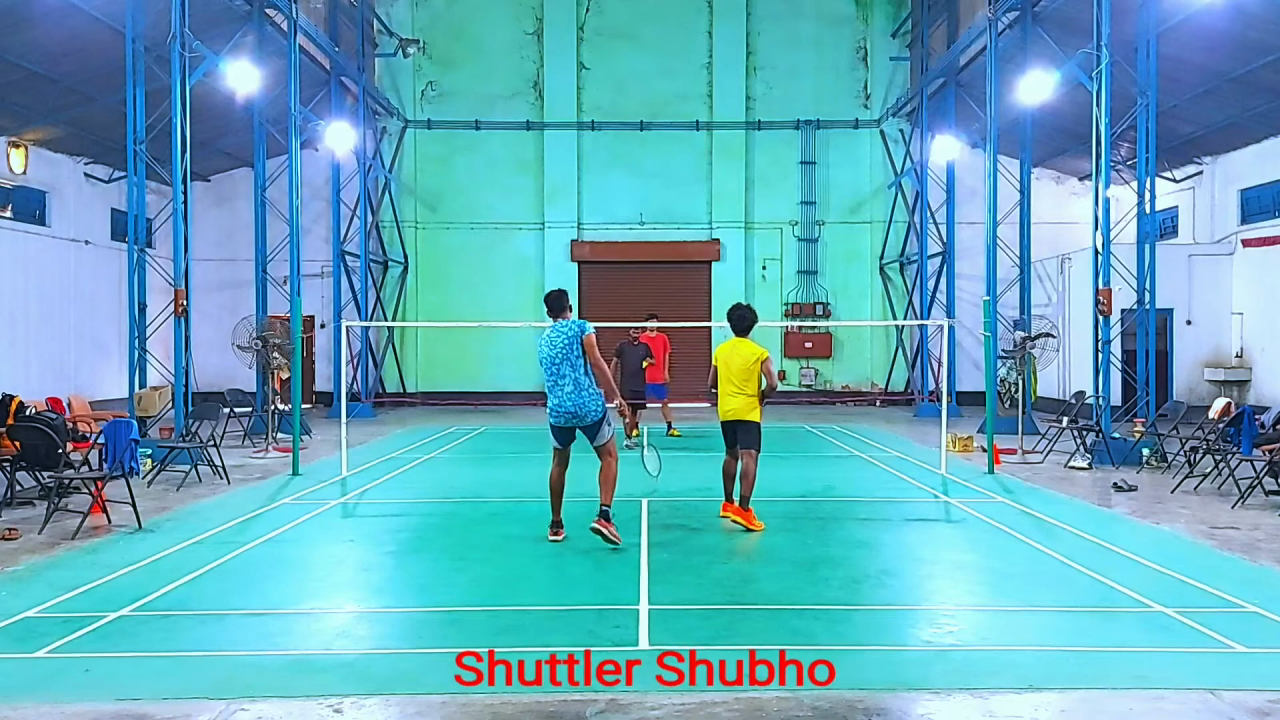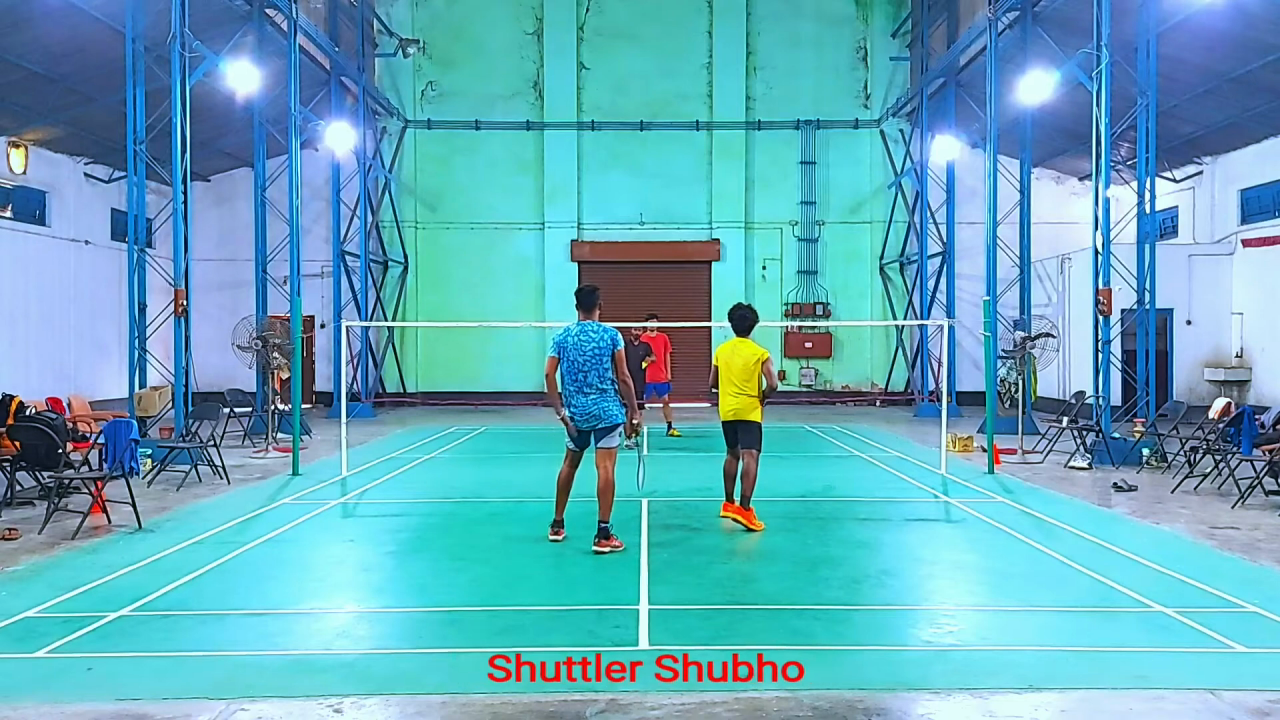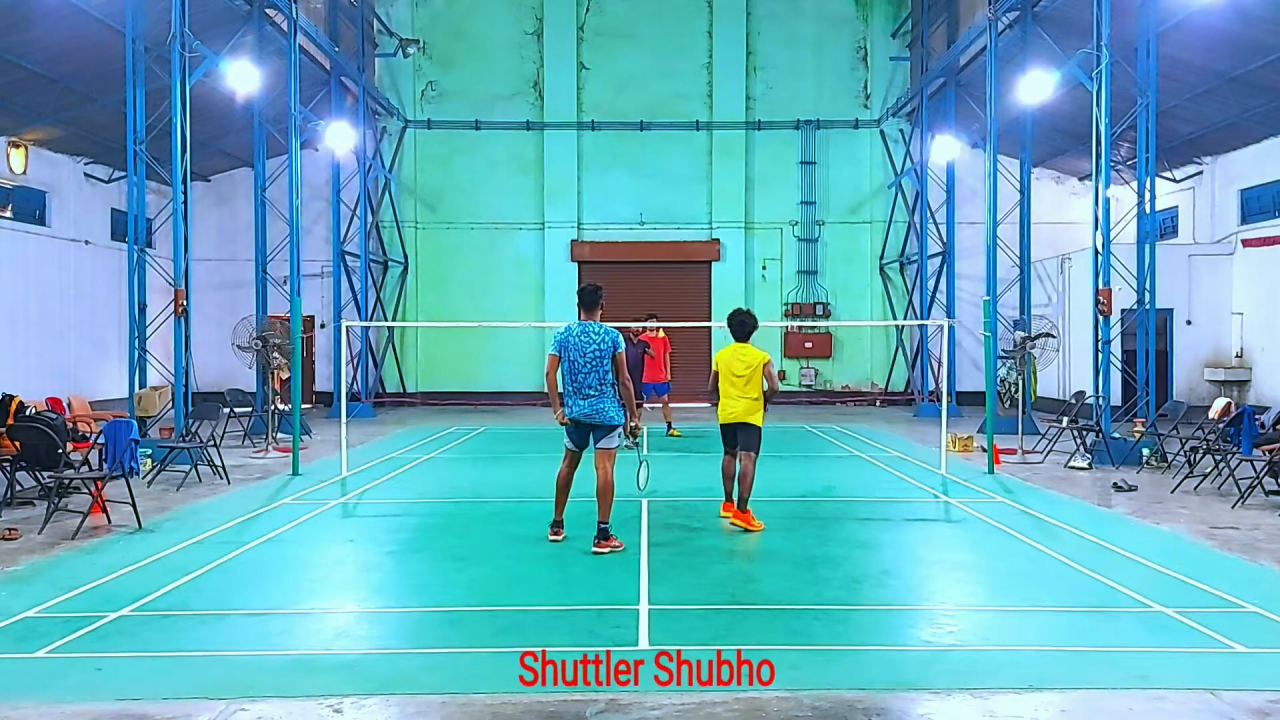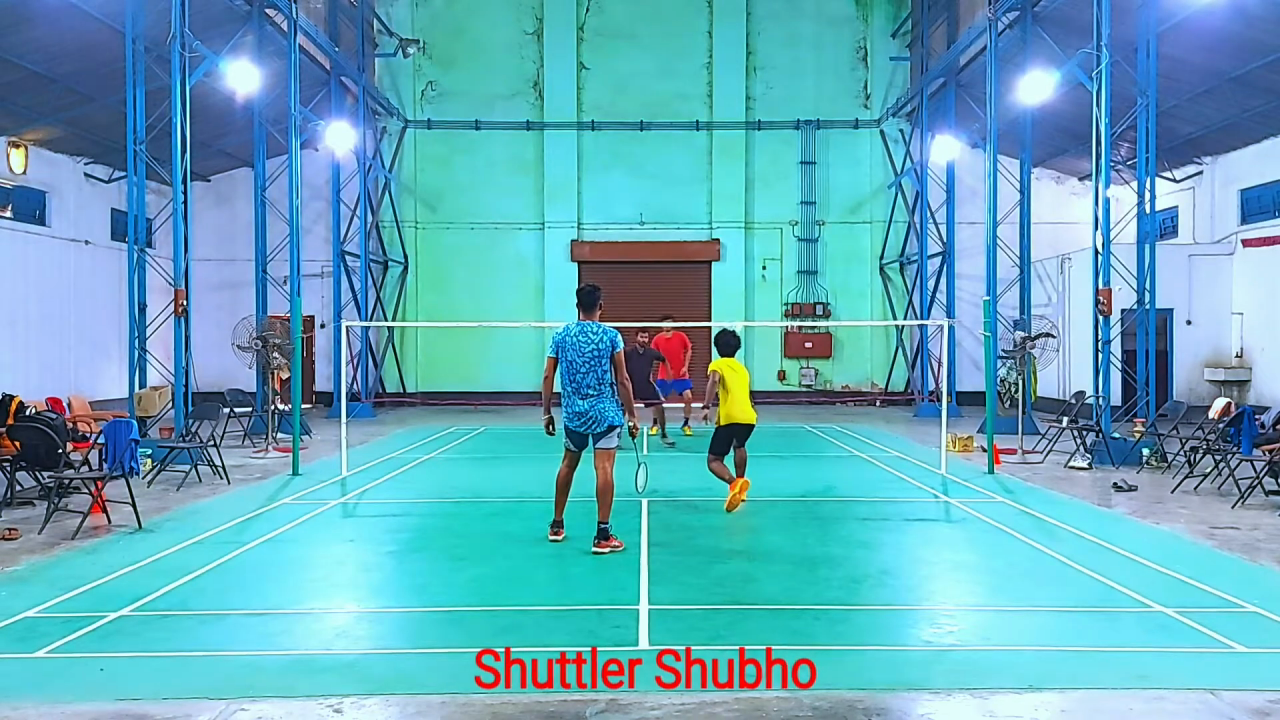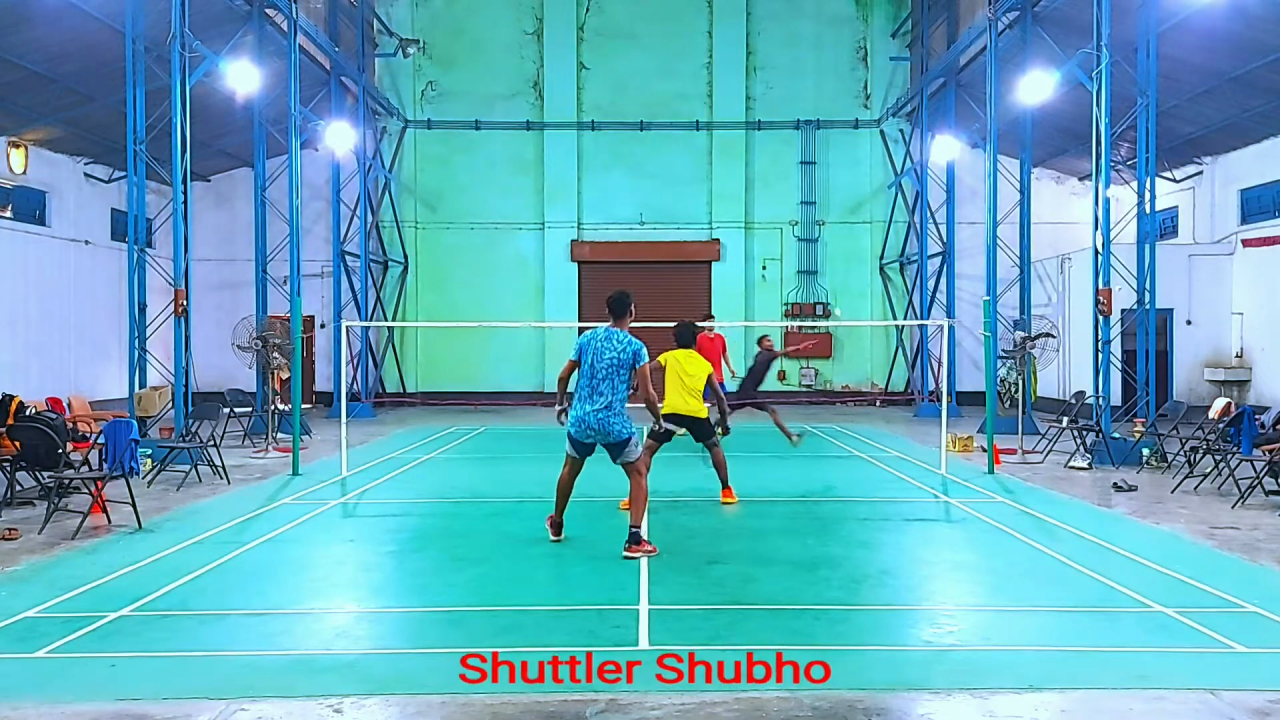
dt=0.7s
person 1, frame 1
left shoulder: (543, 342)
right shoulder: (581, 327)
right elbow: (596, 362)
right wrist: (616, 396)
left hip: (557, 410)
right hip: (589, 406)
left knee: (559, 464)
right knee: (609, 458)
left ankle: (556, 525)
right ankle: (604, 515)
person 1, frame 2
left shoulder: (562, 337)
right shoulder: (611, 335)
left elbow: (549, 375)
right elbow: (623, 378)
left wrist: (560, 411)
right wrist: (633, 412)
left hip: (576, 413)
right hip: (608, 411)
left knee: (569, 465)
right knee: (605, 469)
left ankle: (557, 524)
right ankle: (603, 535)
person 1, frame 3
left shoulder: (563, 335)
right shoulder: (613, 336)
left elbow: (550, 373)
right elbow: (624, 380)
left wrist: (558, 410)
right wrist: (633, 415)
left hip: (574, 413)
right hip: (607, 412)
left knee: (568, 465)
right knee: (604, 470)
left ankle: (557, 525)
right ankle: (602, 535)
person 1, frame 4
left shoulder: (560, 336)
right shoulder: (611, 336)
left elbow: (548, 377)
right elbow: (622, 380)
left wrist: (546, 413)
right wrist: (631, 415)
left hip: (573, 413)
right hip: (605, 412)
left knee: (568, 465)
right knee: (604, 470)
left ankle: (557, 525)
right ankle: (602, 535)
person 1, frame 5
left shoulder: (587, 338)
right shoulder: (635, 347)
left elbow: (564, 376)
right elbow: (647, 394)
left wrist: (561, 406)
right wrist: (657, 418)
left hip: (580, 420)
right hip: (614, 423)
left knee: (570, 470)
right knee: (638, 475)
left ankle: (556, 524)
right ankle: (634, 539)
person 2, frame 1
left shoulder: (720, 350)
right shoulder: (759, 353)
left elbow: (712, 384)
right elbow: (772, 384)
right wrist: (762, 397)
left hip: (726, 411)
right hip: (748, 411)
left knee: (731, 455)
right knee: (749, 457)
left ankle: (728, 504)
right ankle: (743, 510)
person 2, frame 2
left shoulder: (721, 350)
right shoulder: (760, 353)
left elbow: (713, 383)
right elbow: (772, 385)
right wrist: (762, 397)
left hip: (727, 411)
right hip: (749, 411)
left knee: (732, 454)
right knee: (750, 457)
left ankle: (729, 504)
right ankle: (744, 509)
person 2, frame 3
left shoulder: (721, 355)
right shoulder: (762, 357)
left elbow: (712, 388)
right elbow: (773, 388)
right wrist: (762, 400)
left hip: (726, 415)
right hip: (749, 415)
left knee: (730, 455)
right knee: (748, 460)
left ankle: (729, 503)
right ankle: (741, 510)
person 2, frame 4
left shoulder: (717, 365)
right shoulder: (742, 368)
left elbow: (714, 382)
left wrist: (706, 406)
left hip: (729, 419)
right hip: (749, 418)
left knee: (713, 461)
right knee: (739, 447)
left ankle: (735, 483)
right ankle: (739, 488)
person 2, frame 5
left shoulder: (669, 357)
right shoulder: (706, 364)
right elbow: (720, 397)
right wrist: (724, 423)
left hip: (672, 412)
right hip: (698, 413)
left knee: (648, 449)
right knee: (714, 447)
right ankle: (726, 491)
